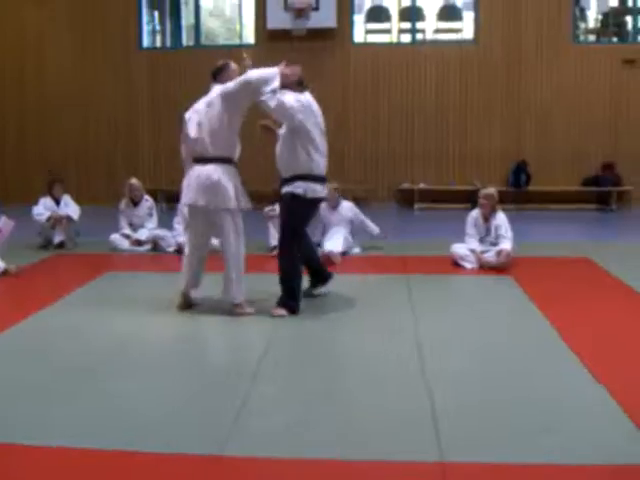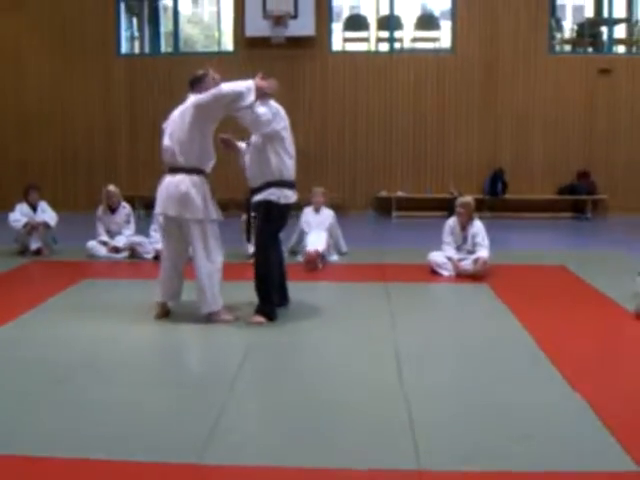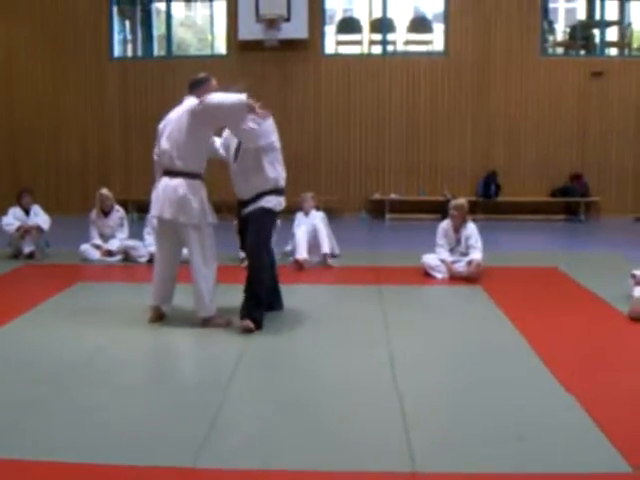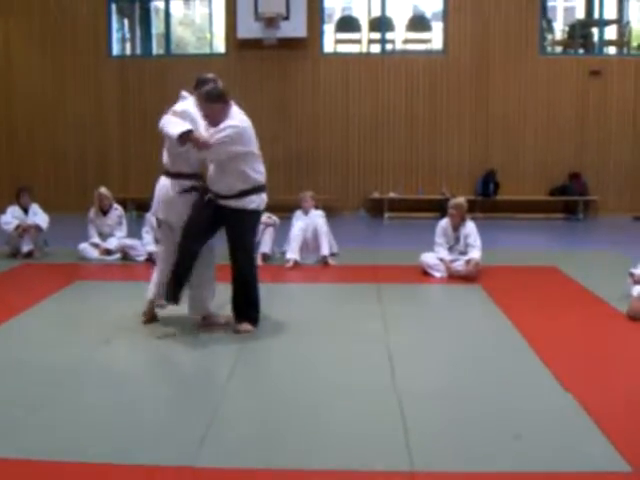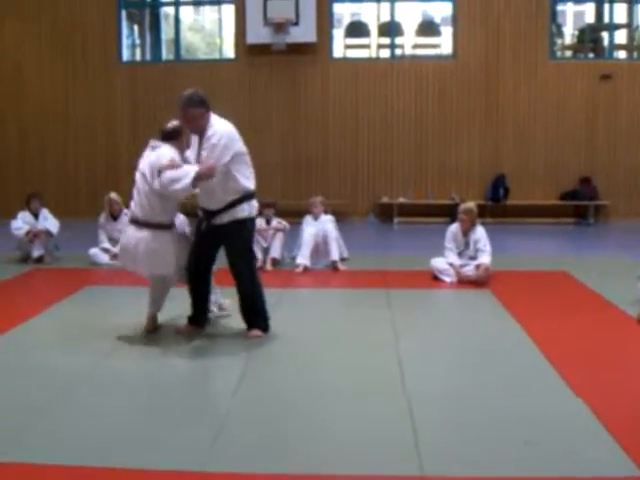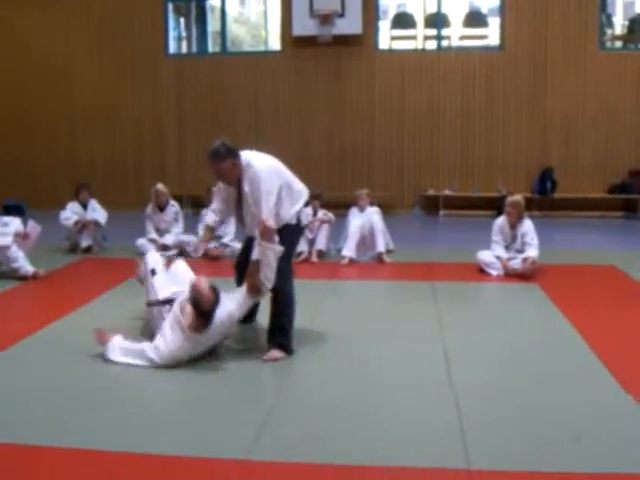
dt=0.5s
person 1, frame 1
left shoulder: (197, 106)
right shoulder: (225, 95)
left elbow: (186, 146)
right elbow: (248, 81)
right wrist: (280, 73)
left hip: (197, 176)
right hip: (220, 176)
left knee: (196, 240)
right knee: (233, 244)
left ankle: (186, 295)
right ankle: (237, 301)
person 1, frame 2
left shoulder: (176, 114)
right shoulder: (200, 105)
right elbow: (224, 94)
right wrist: (255, 85)
left hip: (171, 185)
right hip: (191, 187)
left knee: (173, 251)
right knee: (208, 252)
left ankle: (164, 304)
right ankle: (213, 309)
person 1, frame 3
left shoulder: (172, 115)
right shoulder: (196, 108)
left elbow: (158, 155)
right elbow: (212, 101)
right wrist: (248, 103)
left hip: (165, 188)
right hip: (187, 190)
left knee: (166, 253)
right knee: (203, 257)
left ankle: (157, 307)
right ankle: (207, 313)
person 1, frame 4
left shoulder: (193, 110)
right shoulder: (186, 109)
left elbow: (196, 154)
right elbow: (167, 123)
right wrist: (192, 136)
left hip: (171, 188)
right hip: (183, 190)
left knee: (168, 252)
right knee: (200, 254)
left ankle: (151, 305)
right ankle: (204, 313)
person 1, frame 5
left shoulder: (151, 153)
right shoulder: (169, 157)
right elbow: (170, 180)
right wrist: (199, 173)
left hip: (134, 237)
right hip: (157, 238)
left knee: (162, 272)
left ankle: (152, 318)
person 1, frame 6
left shoulder: (178, 343)
right shoulder: (225, 315)
left elbow: (151, 355)
right elbow: (262, 283)
left wrist: (113, 343)
right wrist: (266, 241)
left knee: (152, 258)
right knee: (177, 264)
person 2, frame 1
left shoulder: (303, 104)
right shoulder: (301, 106)
left elbow: (274, 100)
right wrist: (277, 133)
left hip: (303, 186)
right hip: (302, 184)
left knee: (288, 241)
right knee: (297, 235)
left ankle: (289, 301)
right ankle: (319, 275)
person 2, frame 2
left shoulder: (272, 111)
right shoulder: (265, 116)
left elbow: (248, 113)
left hip: (275, 193)
right hip: (268, 192)
left knee: (264, 248)
right knee: (269, 246)
left ankle: (267, 308)
right ankle: (279, 297)
person 2, frame 3
left shoulder: (262, 123)
right shoulder: (235, 128)
left elbow: (246, 130)
right elbow: (221, 147)
left hip: (266, 200)
right hip: (247, 200)
left knee: (257, 252)
right knee: (259, 252)
left ankle: (251, 313)
right ankle: (271, 300)
person 2, frame 4
left shoulder: (237, 126)
right shoulder: (224, 119)
left elbow: (205, 146)
left wrist: (185, 131)
left hip: (245, 201)
right hip: (219, 196)
left knee: (242, 259)
right knee: (191, 235)
left ankle: (248, 316)
right ankle: (172, 292)
person 2, frame 5
left shoulder: (222, 132)
right shoulder: (198, 135)
left hip: (236, 210)
right hip: (210, 212)
left knee: (242, 268)
right knee: (197, 264)
left ankle: (257, 323)
right ankle: (198, 319)
person 2, frame 6
left shoulder: (261, 172)
right shoulder: (230, 174)
left elbow: (266, 223)
right elbow: (219, 205)
left wrist: (255, 267)
right wrist: (207, 234)
left hip: (288, 219)
right hip: (261, 224)
left knee: (279, 275)
right knee: (242, 266)
left ankle: (280, 343)
right ankle: (246, 316)
